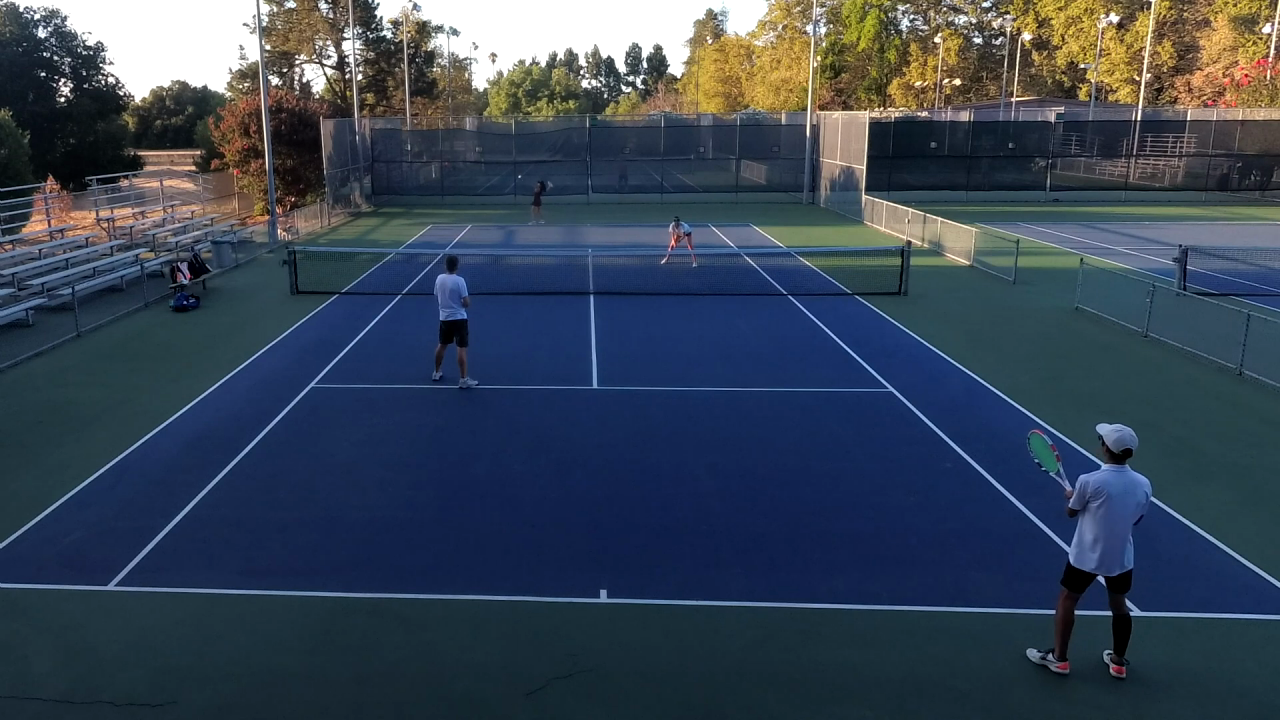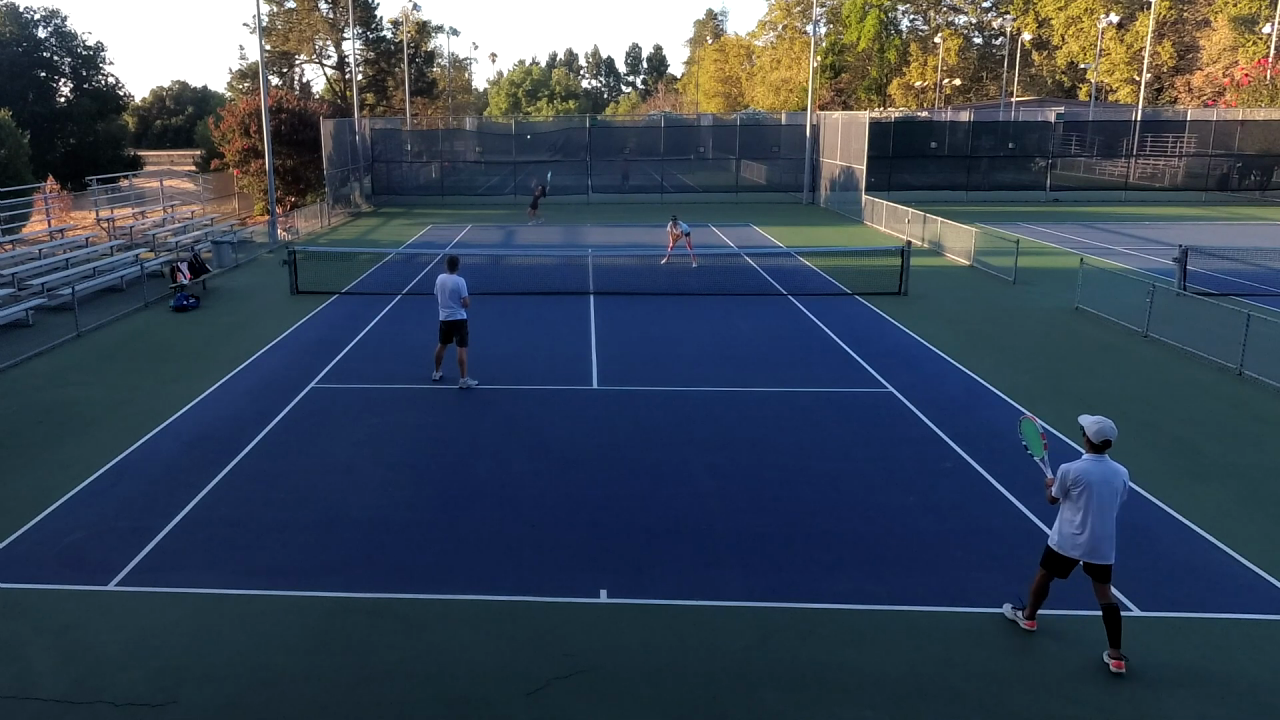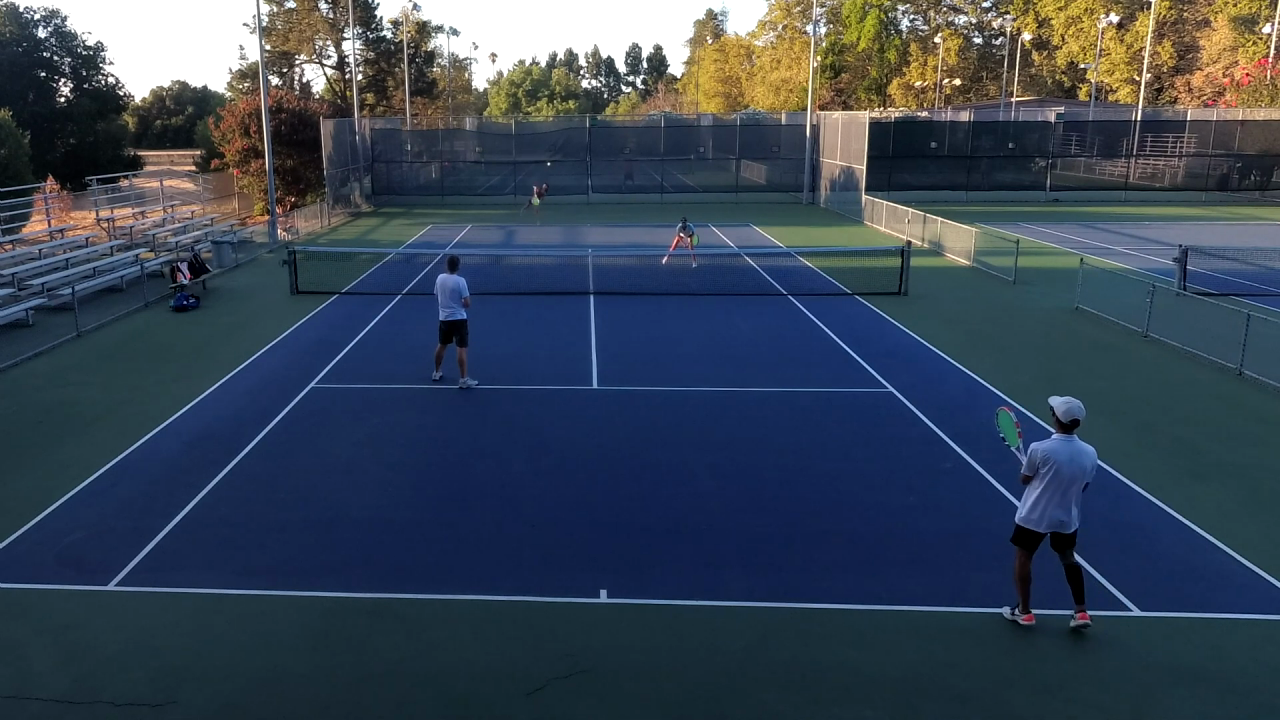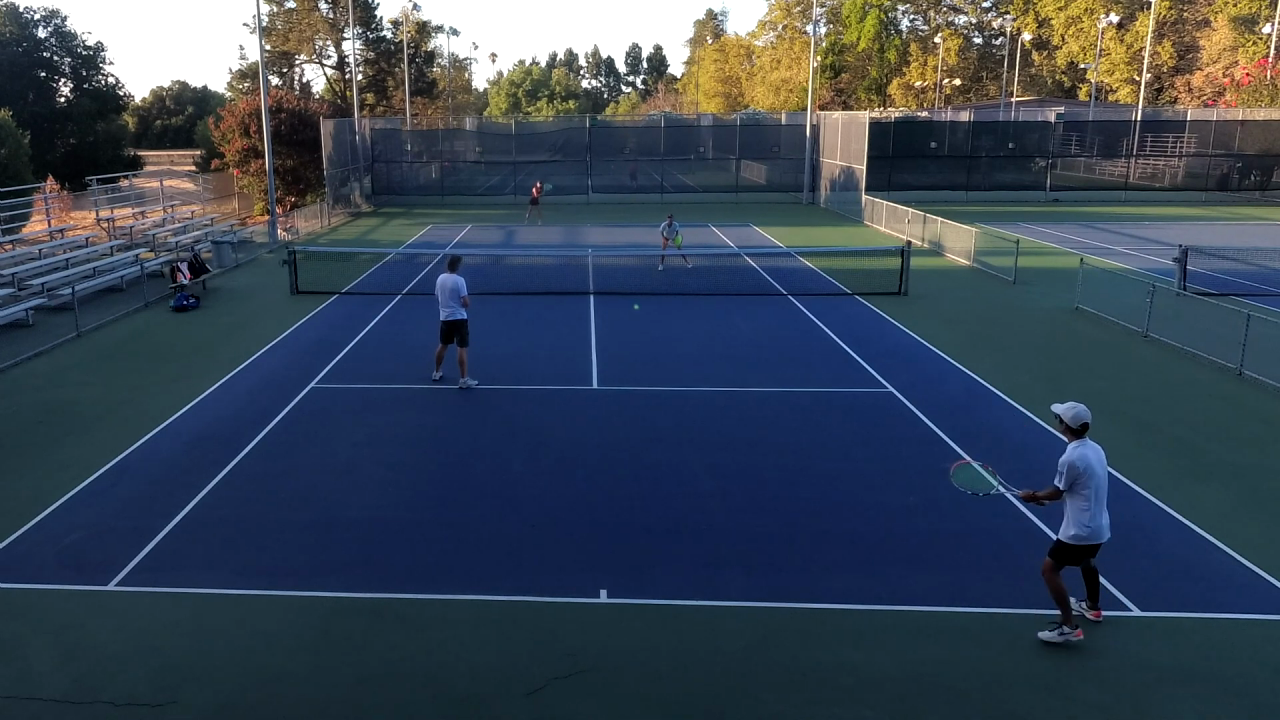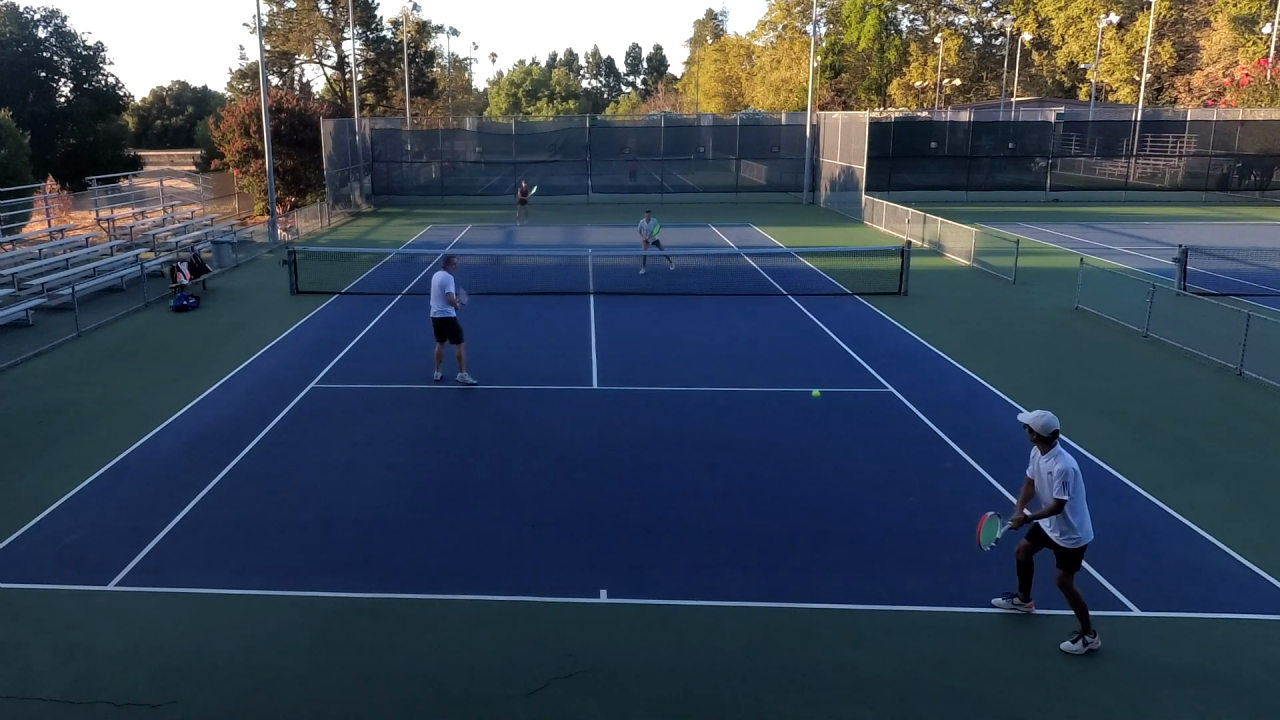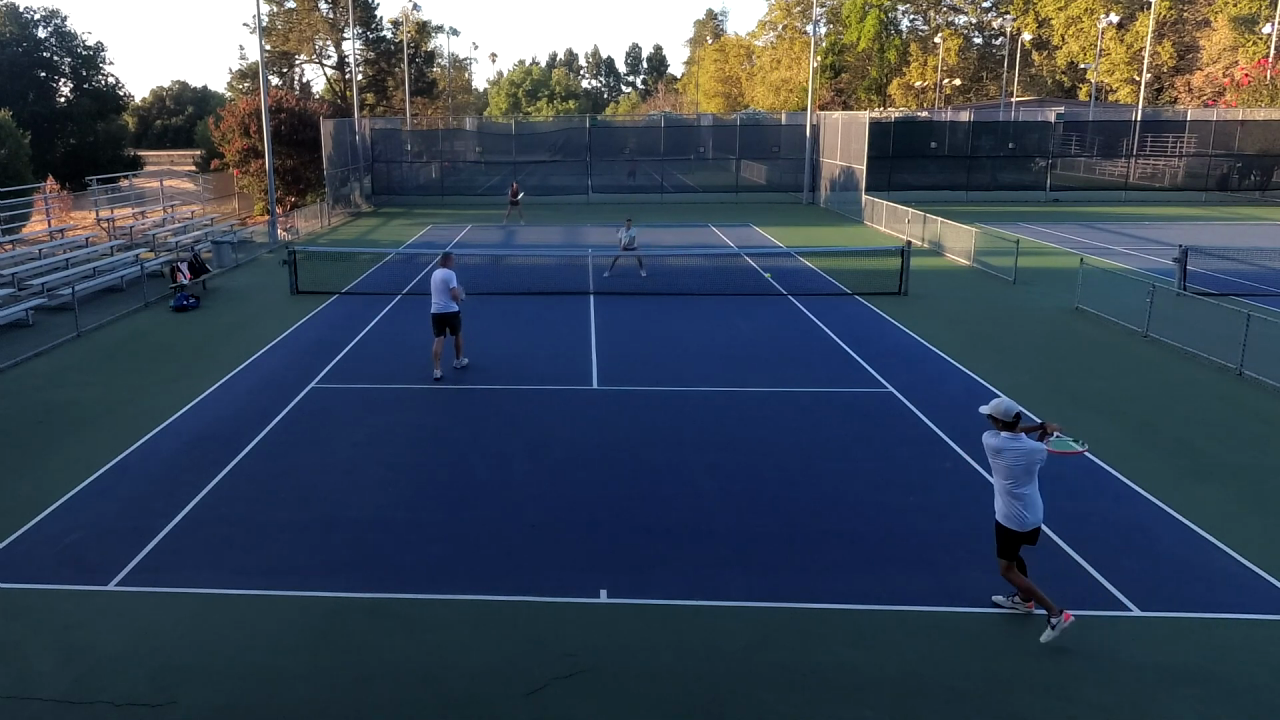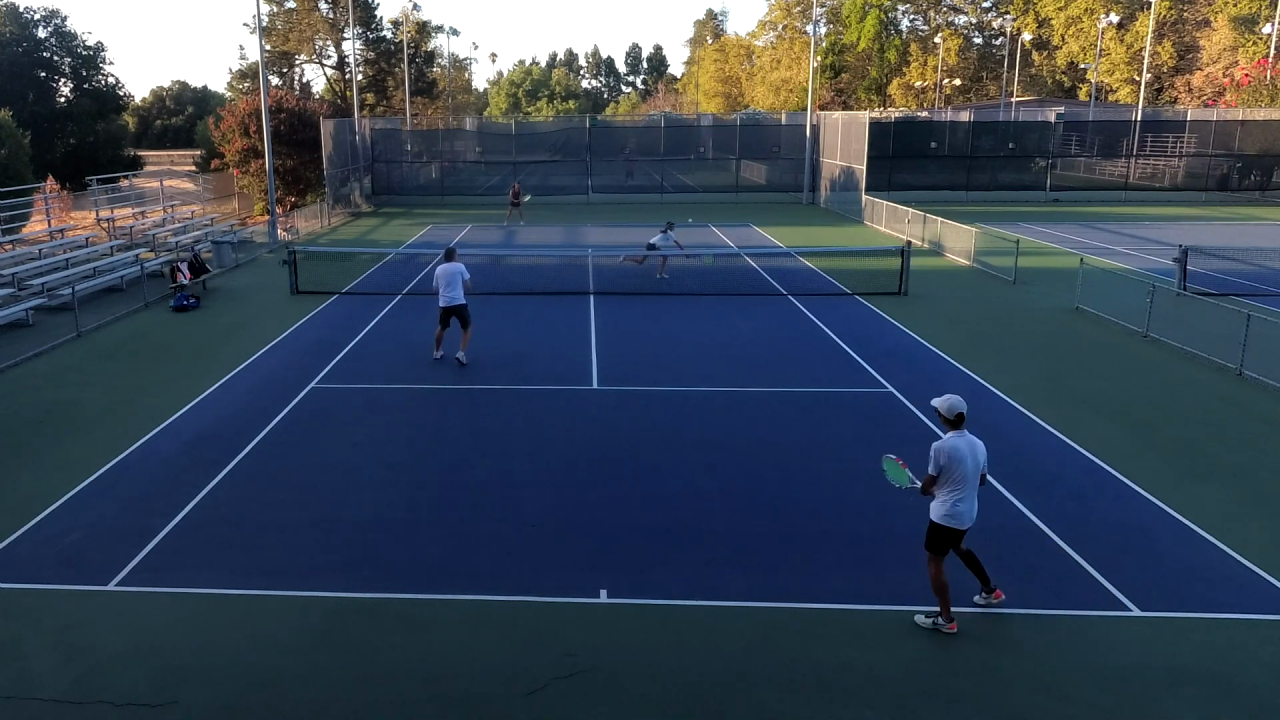
dt=0.5s
person 1, frame 1
left shoulder: (1089, 481)
right shoulder: (1143, 484)
left elbow: (1071, 512)
right elbow: (1136, 519)
left wrist: (1070, 497)
left hip: (1087, 555)
right hip: (1122, 557)
left knee: (1067, 601)
right knee: (1119, 604)
left ankle: (1059, 657)
right ankle: (1118, 661)
person 1, frame 2
left shoulder: (1070, 470)
right shoulder: (1122, 474)
left elbow: (1053, 499)
left wrist: (1051, 484)
left hip: (1068, 541)
right hip: (1102, 545)
left knee: (1044, 576)
right knee: (1105, 595)
left ankle: (1028, 617)
right ankle: (1116, 656)
person 1, frame 3
left shoulder: (1039, 449)
right shoulder: (1090, 454)
left elbow: (1025, 480)
right elbow: (1083, 487)
left wrist: (1037, 474)
left hip: (1033, 516)
right hip: (1067, 519)
left knee: (1023, 558)
right knee: (1068, 559)
left ankle: (1025, 611)
right ankle: (1080, 612)
person 1, frame 4
left shoulder: (1070, 459)
right shoulder: (1095, 449)
left elbow: (1056, 493)
left wrist: (1034, 496)
right wrist: (1041, 494)
left hip: (1078, 530)
right hip: (1096, 526)
left knee: (1049, 570)
right knee: (1086, 563)
left ankle: (1068, 626)
right ankle: (1092, 607)
person 1, frame 5
left shoulder: (1064, 467)
right shoulder: (1037, 453)
left elbow: (1057, 507)
right elbow: (1030, 484)
left wrist: (1025, 518)
right wrist: (1018, 510)
left hip: (1071, 532)
right hip: (1050, 524)
left knee: (1064, 582)
right knee: (1022, 551)
left ankle: (1088, 635)
right ankle: (1023, 599)
person 1, frame 6
left shoulder: (991, 441)
right shoulder: (1038, 449)
left wrist: (1040, 427)
left hip: (1010, 518)
right hip: (1033, 516)
left knee: (1009, 571)
right knee: (1012, 554)
left ankle: (1056, 614)
right ankle: (1023, 599)
person 1, frame 7
left shoulder: (940, 447)
right shoulder: (978, 445)
left elbow: (926, 486)
right elbow: (981, 480)
left wrist: (929, 490)
left hip: (945, 515)
right hip: (967, 514)
left knee: (934, 563)
right knee: (959, 549)
left ankle: (945, 618)
right ankle: (991, 591)
